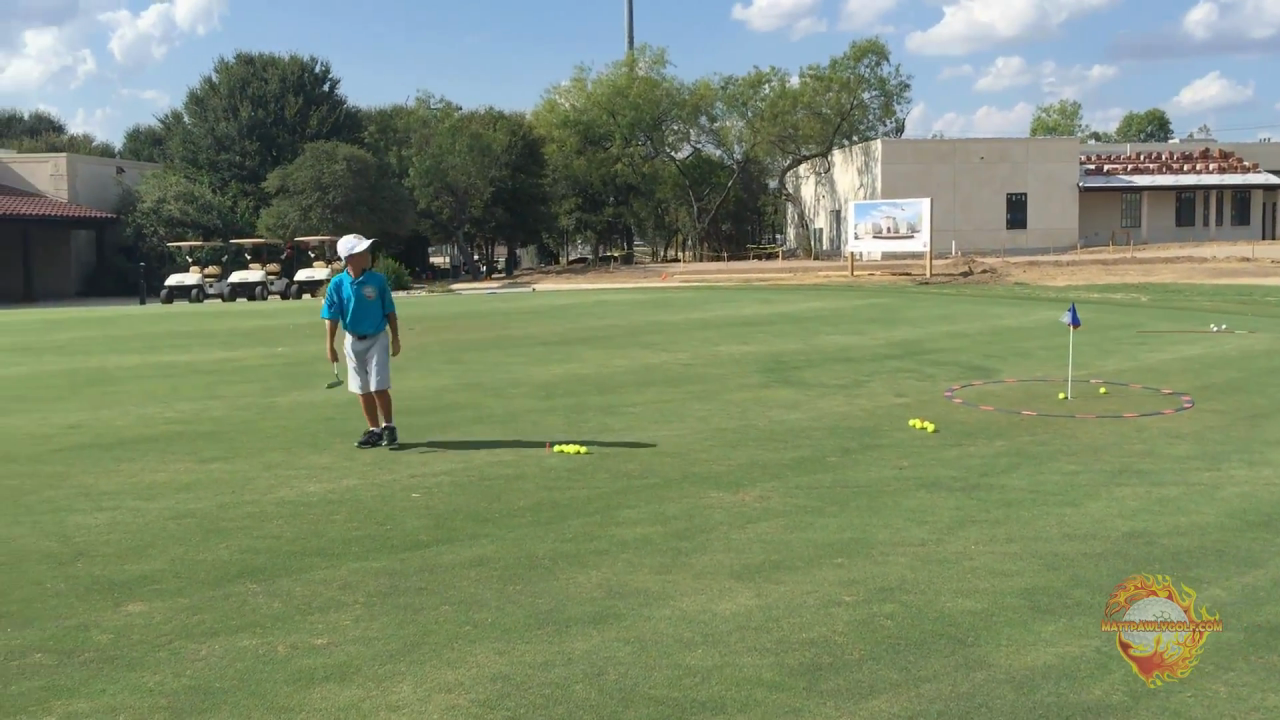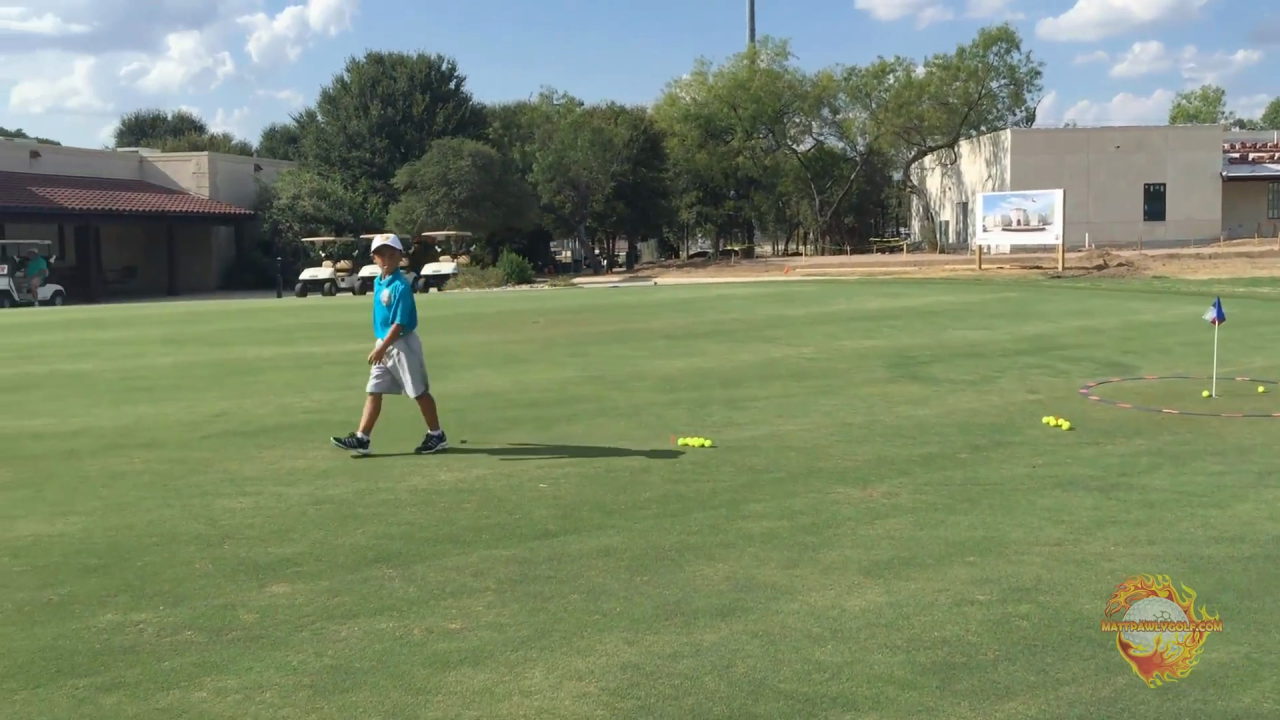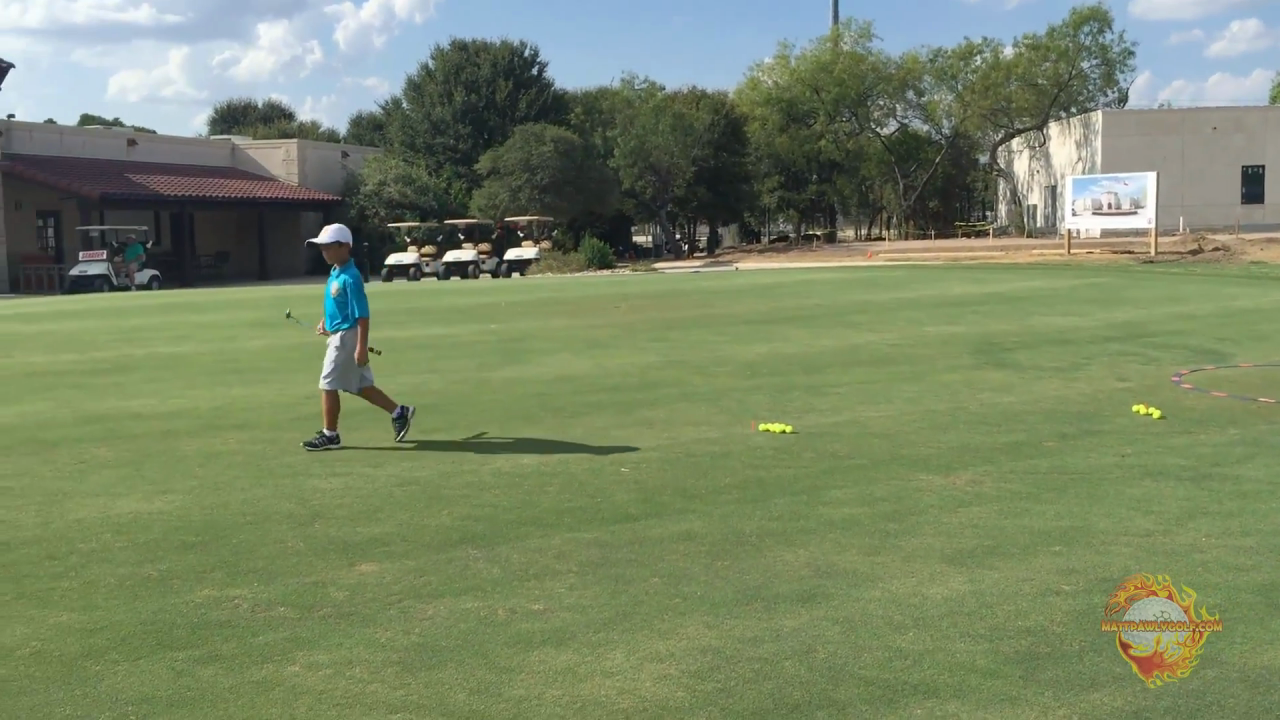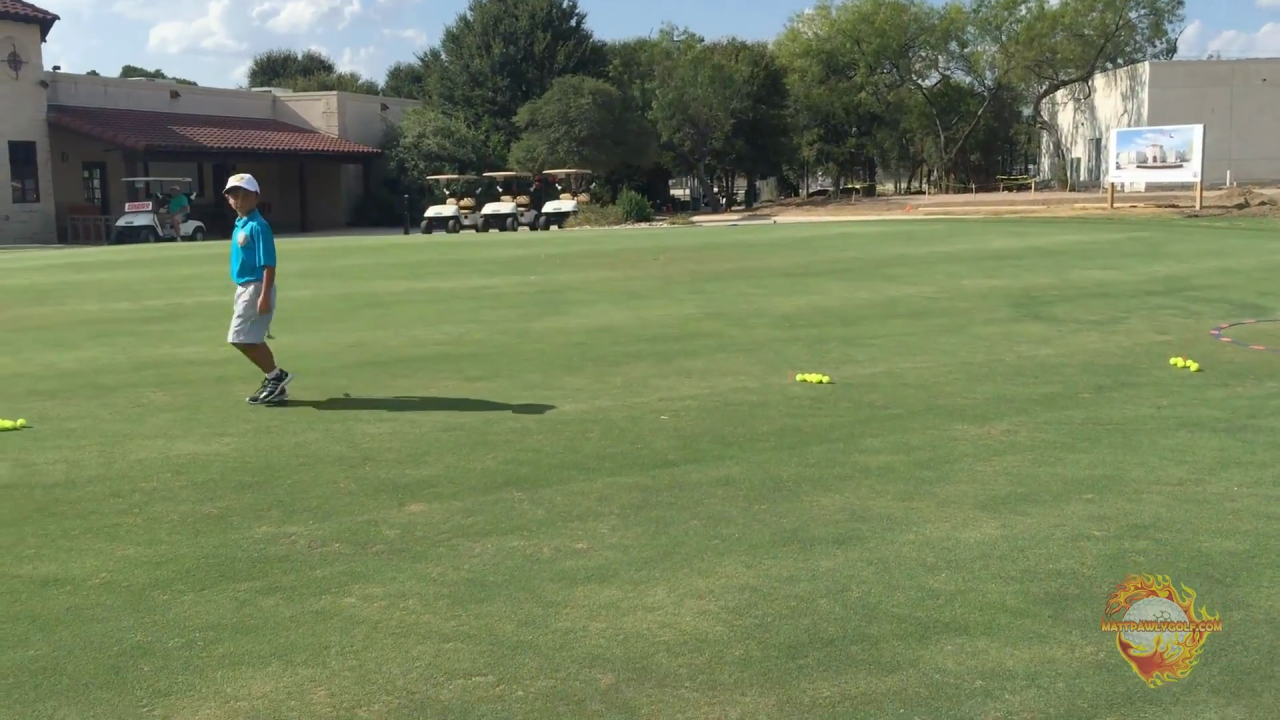
dt=0.7s
person 1, frame 1
left shoulder: (378, 280)
right shoulder: (337, 283)
left elbow: (390, 311)
right elbow: (332, 317)
left wrist: (395, 338)
right wrist: (330, 345)
left hip: (377, 339)
right hip: (354, 341)
left knee: (379, 386)
right knee: (363, 389)
left ankle: (388, 427)
right ankle: (374, 430)
person 1, frame 2
left shoulder: (401, 286)
right shoulder: (378, 282)
left elbow: (400, 322)
left wrist: (382, 348)
left hip: (402, 344)
right hip: (383, 346)
left knee: (418, 391)
right knee: (373, 392)
left ankle: (436, 435)
right ankle: (361, 439)
person 1, frame 3
left shoulder: (349, 277)
right shoulder: (335, 273)
left elbow: (362, 315)
left wrist: (361, 347)
right wrist: (326, 321)
left hip: (345, 338)
right hip: (339, 336)
left knee: (328, 386)
right knee: (360, 386)
left ankle: (330, 435)
right ankle: (399, 413)
person 1, frame 4
left shoulder: (257, 226)
right shoulder: (240, 224)
left elbow: (269, 264)
left wrist: (265, 295)
left hip: (256, 289)
right hip: (245, 289)
left knee: (241, 339)
right knee: (256, 340)
left ankle: (276, 376)
right ankle: (273, 381)
